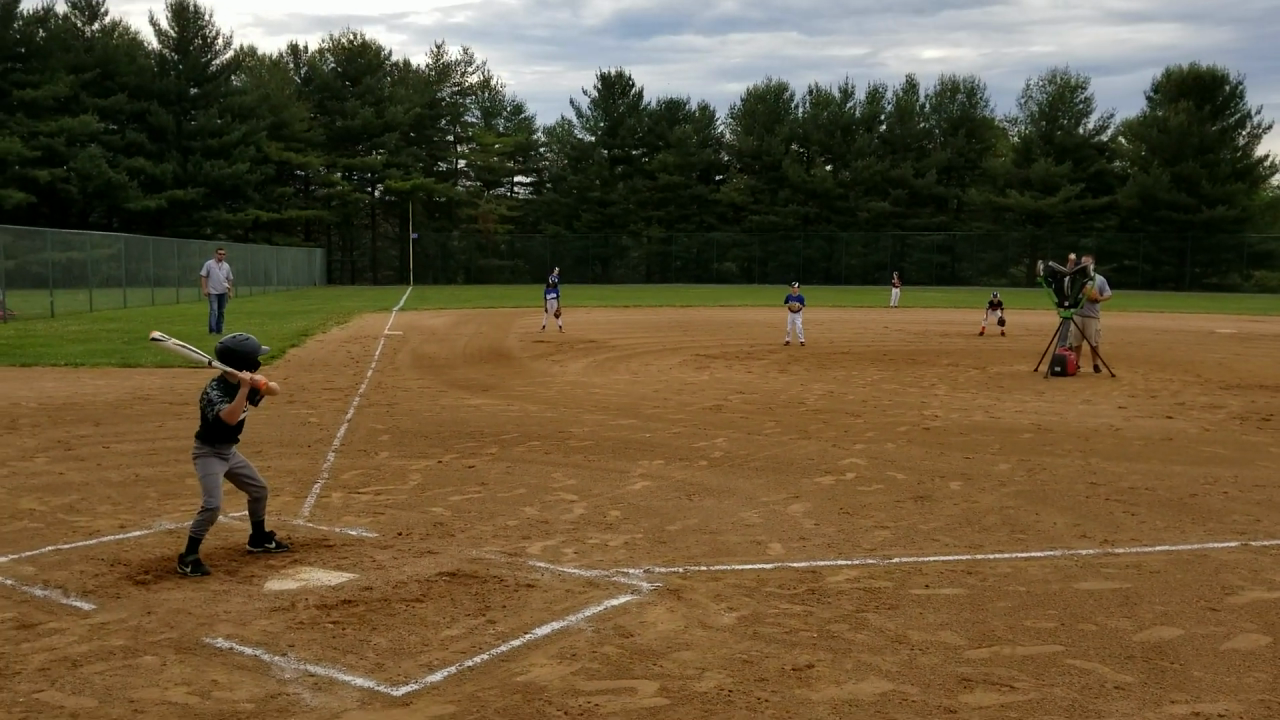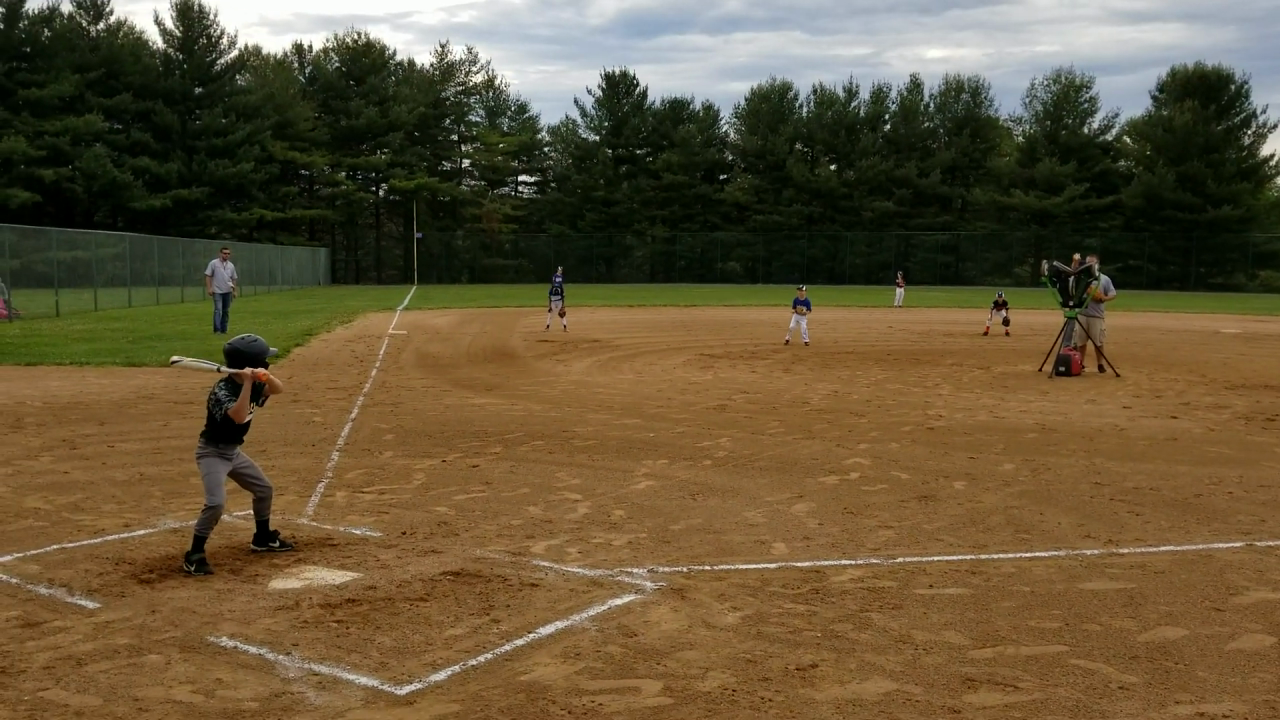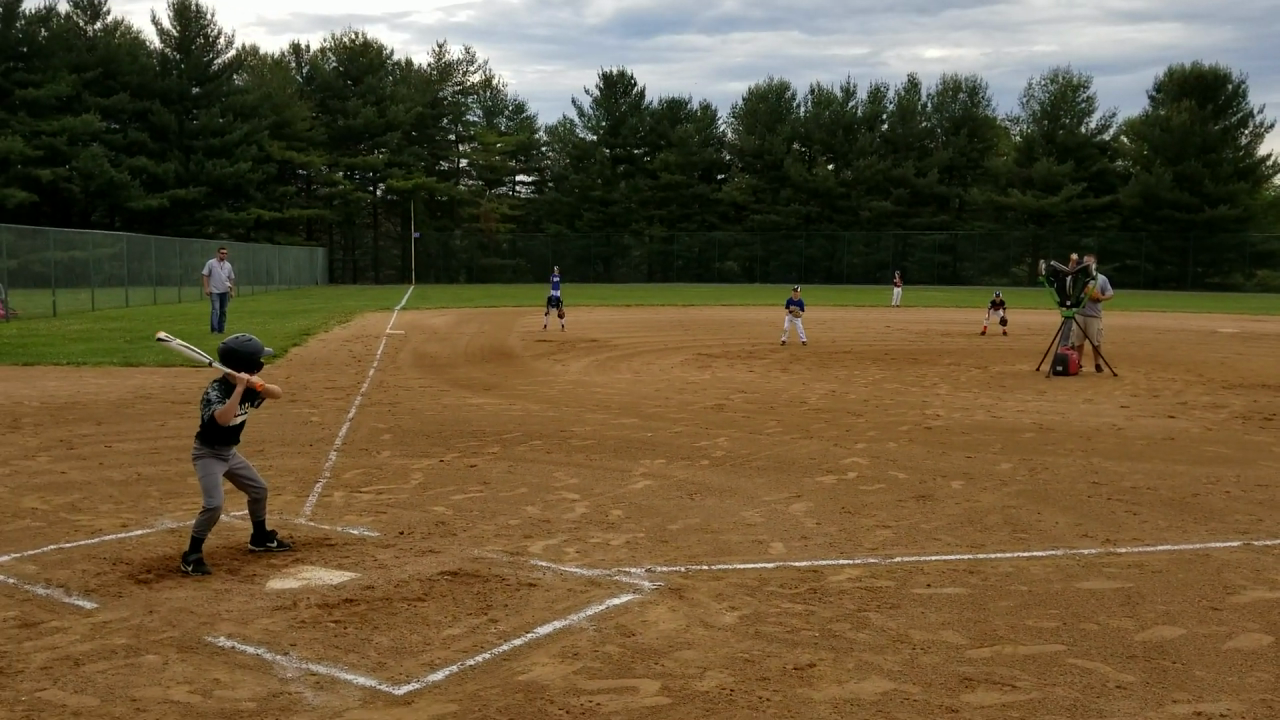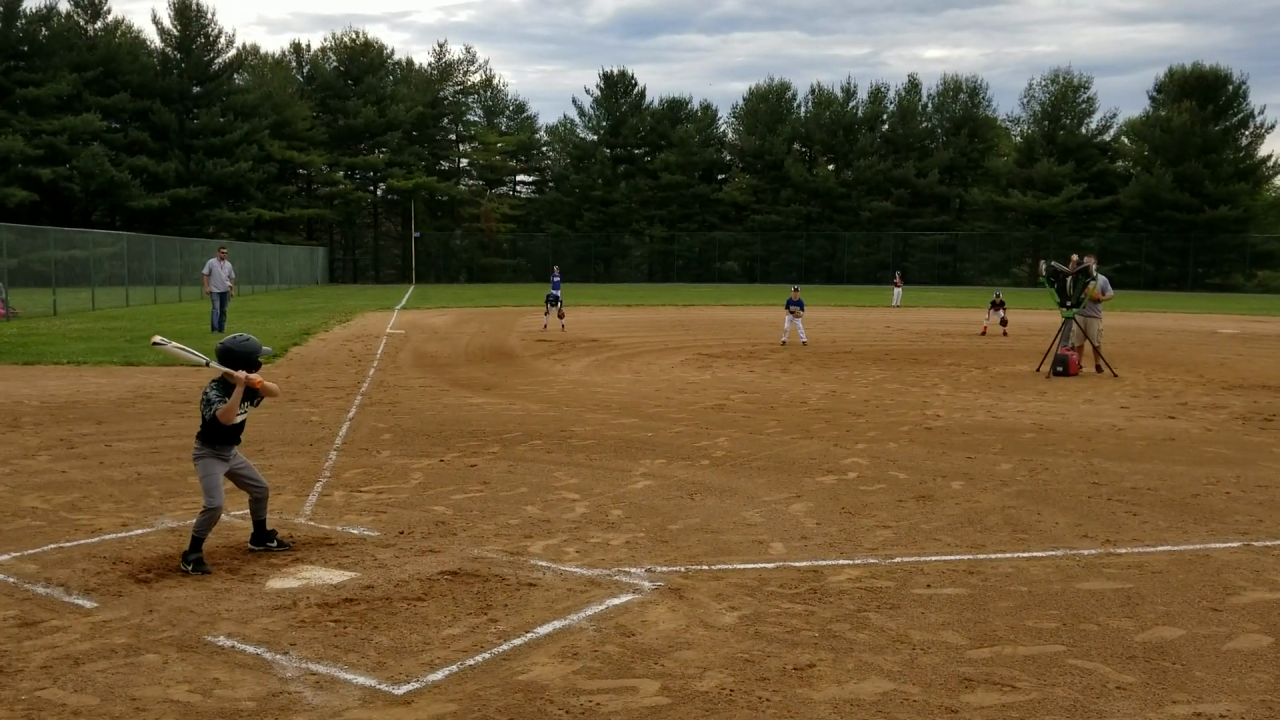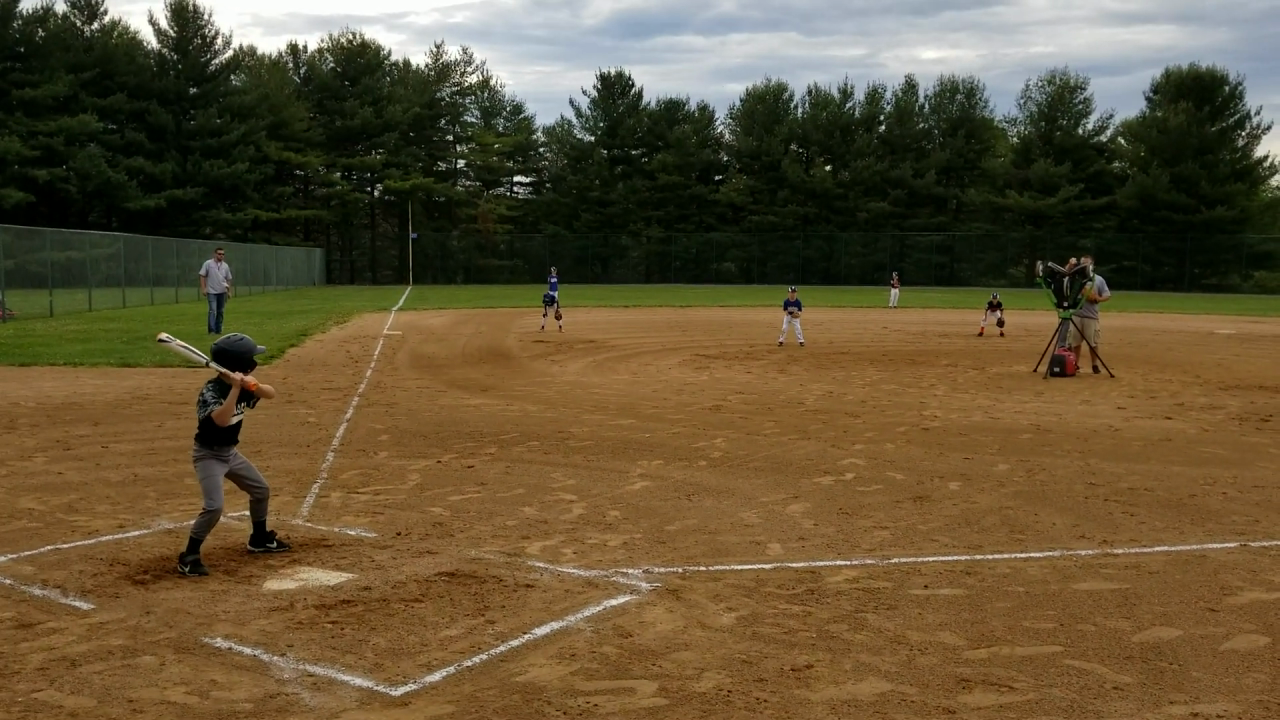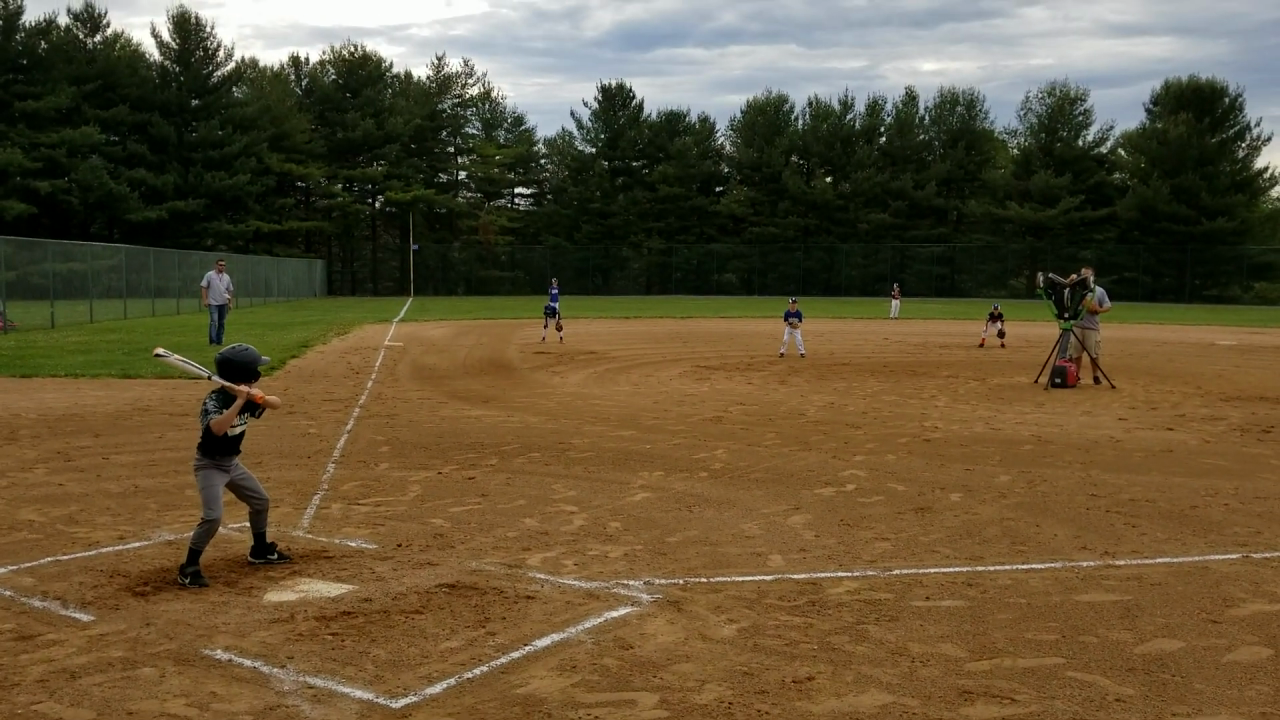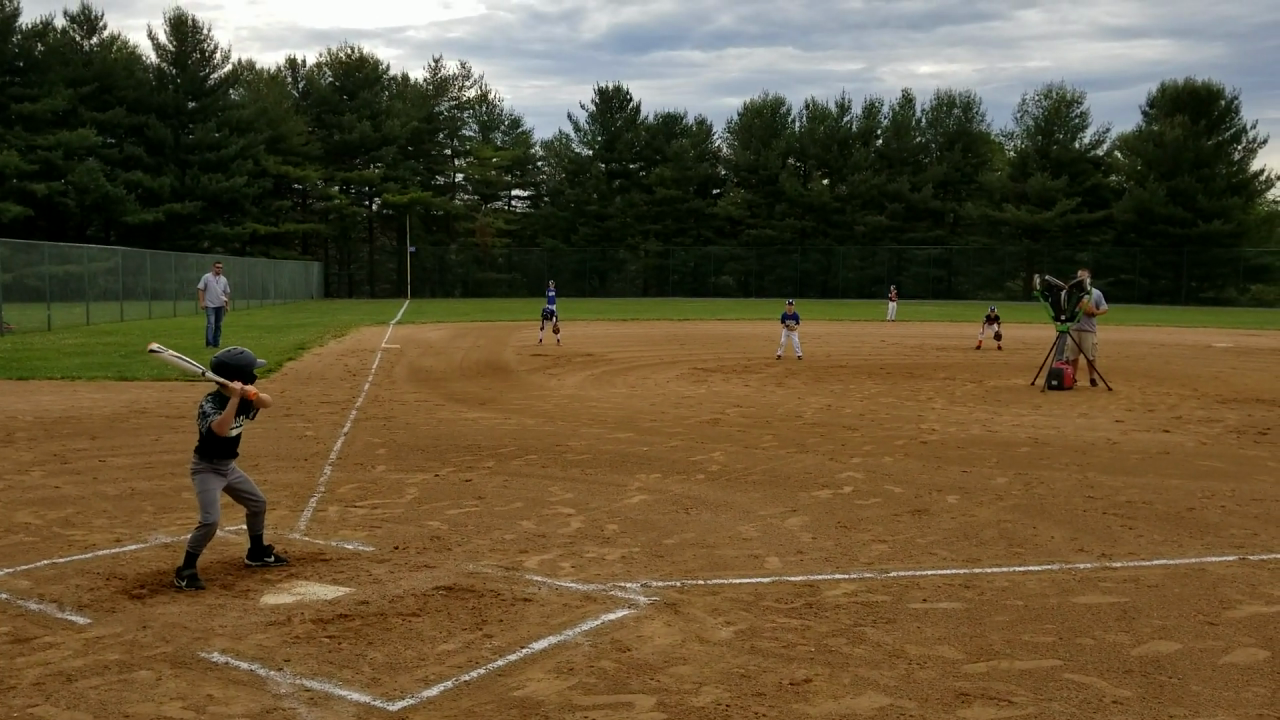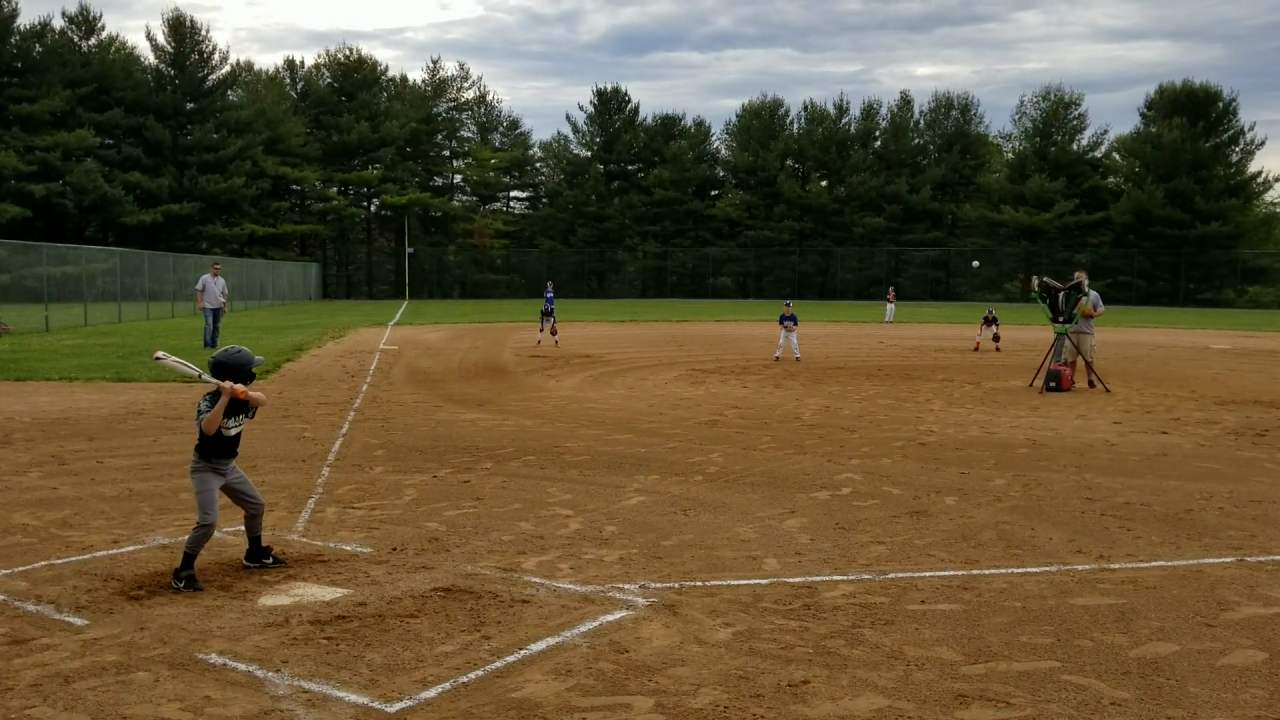
dt=0.3s
person 1, frame 1
left shoulder: (243, 382)
right shoulder: (214, 390)
left elbow: (275, 390)
right elbow: (231, 418)
left wrist: (262, 383)
right wrist: (244, 388)
left hip: (229, 451)
right hip: (209, 453)
left knee: (259, 490)
right knee: (212, 505)
left ankle: (259, 538)
right ankle: (189, 557)
person 1, frame 2
left shoulder: (252, 383)
right shoulder: (221, 390)
left elbow: (278, 389)
right elbow: (239, 416)
left wrist: (266, 377)
right wrist: (248, 383)
left hip: (233, 451)
right hip: (212, 452)
left knee: (264, 489)
right knee: (215, 503)
left ankle: (263, 538)
right ankle: (194, 555)
person 1, frame 3
left shoulder: (246, 386)
right shoulder: (215, 391)
left elbow: (277, 393)
right elbow: (222, 419)
left wrist: (260, 385)
right wrist: (240, 388)
left hip: (229, 452)
right hip: (208, 453)
left knee: (259, 490)
right knee: (214, 504)
left ankle: (260, 538)
right ankle: (191, 556)
person 1, frame 4
left shoulder: (246, 385)
right shoulder: (214, 390)
left elbow: (275, 391)
right elbow: (226, 418)
left wrist: (259, 383)
right wrist: (239, 387)
left hip: (231, 452)
right hip: (208, 454)
left knee: (260, 489)
right knee: (214, 504)
left ankle: (260, 537)
right ankle: (191, 555)
person 1, frame 5
left shoulder: (242, 386)
right shoulder: (210, 391)
left elbow: (271, 393)
right elbow: (221, 420)
left wrist: (255, 386)
right wrist: (235, 389)
left hip: (230, 452)
right hip: (208, 455)
left knee: (261, 490)
right knee: (214, 506)
left ankle: (259, 539)
right ankle: (189, 556)
person 1, frame 6
left shoulder: (247, 397)
right shoulder: (214, 401)
left elbow: (277, 404)
right elbow: (217, 429)
left wrist: (261, 398)
right wrist: (239, 401)
left hip: (232, 462)
right hip: (209, 465)
left knee: (260, 502)
right knee: (212, 517)
left ankle: (260, 550)
right ankle: (189, 568)
person 1, frame 7
left shoulder: (242, 398)
right shoulder: (210, 403)
left elbow: (268, 402)
right elbow: (221, 429)
left wrist: (253, 395)
right wrist: (235, 398)
left hip: (229, 466)
right hip: (206, 468)
left knee: (258, 503)
right knee: (210, 520)
left ankle: (257, 552)
right ankle: (185, 571)
person 1, frame 8
left shoulder: (240, 398)
right shoulder: (209, 402)
left elbow: (262, 400)
right elbow: (208, 429)
left wrist: (244, 393)
right wrist: (225, 397)
left hip: (229, 466)
right hip: (206, 467)
left knee: (256, 506)
right knee: (208, 521)
left ankle: (255, 554)
right ankle: (183, 572)
